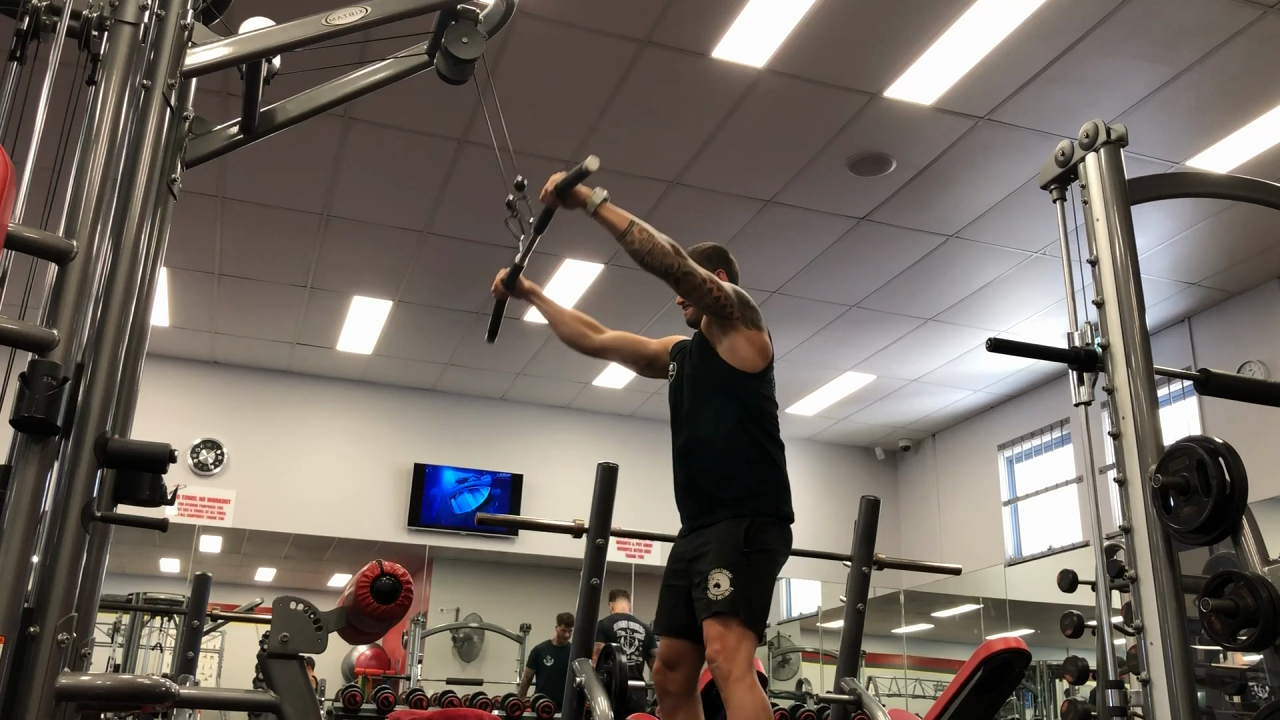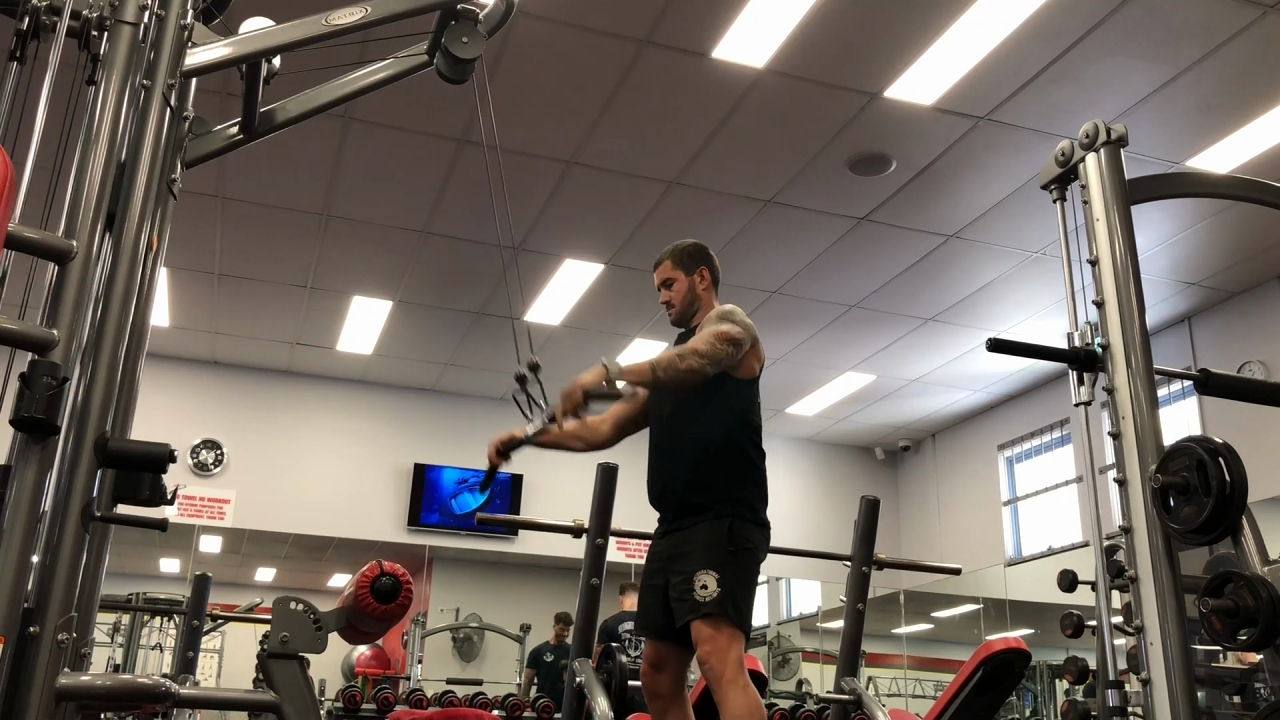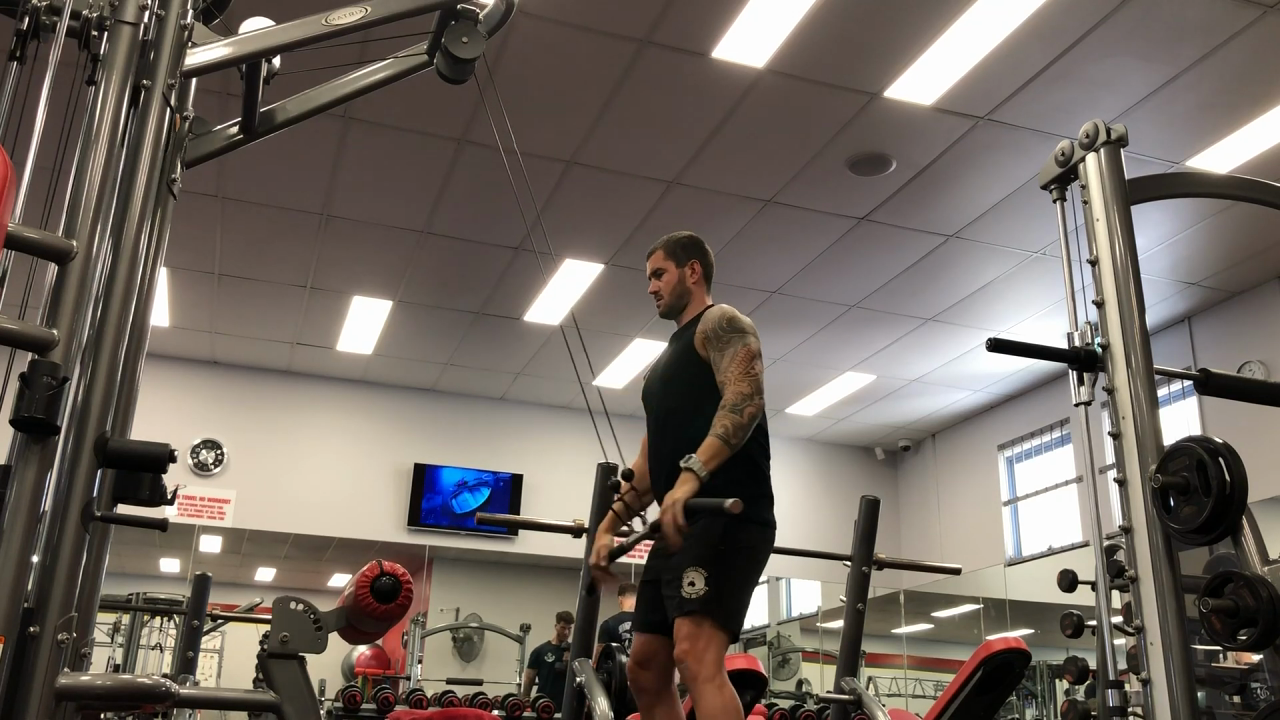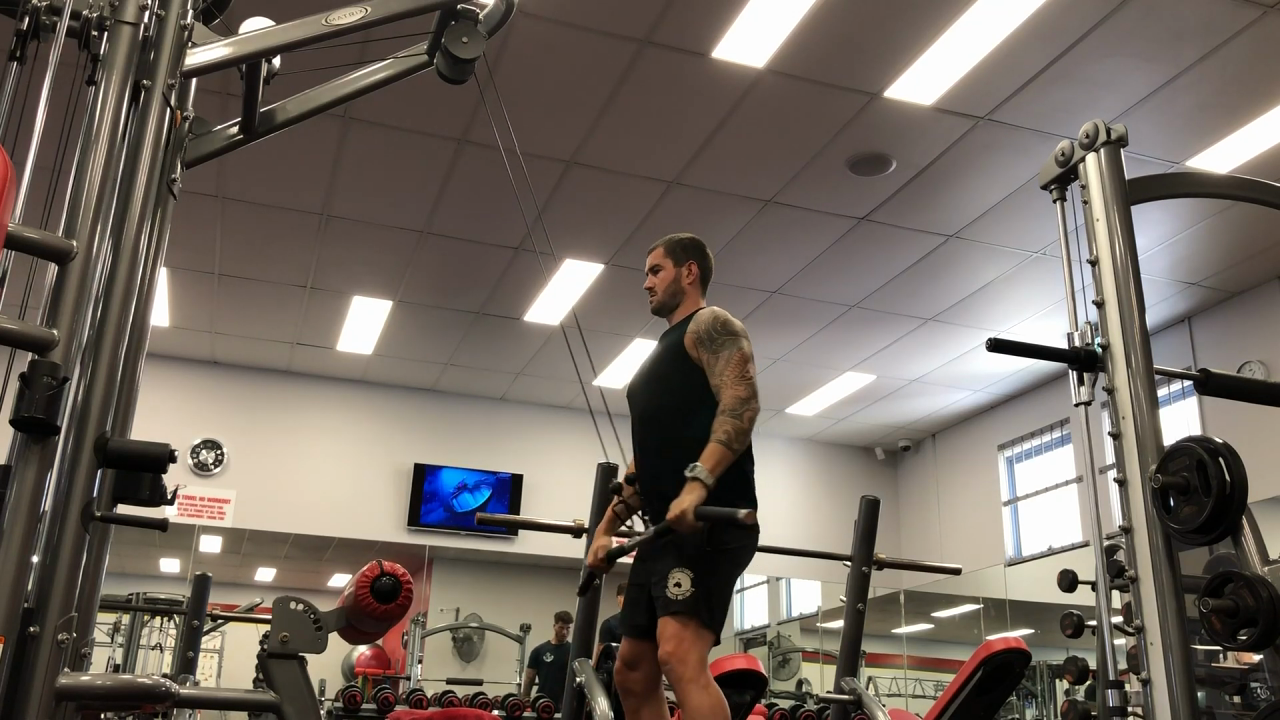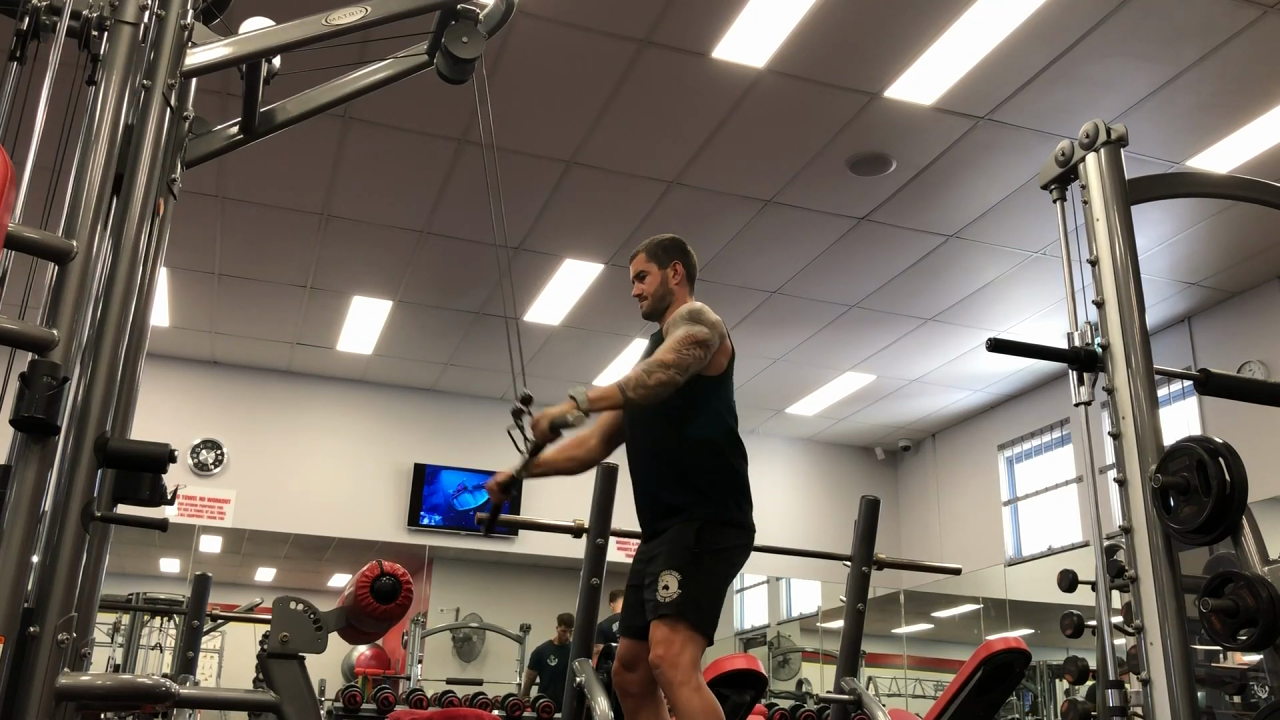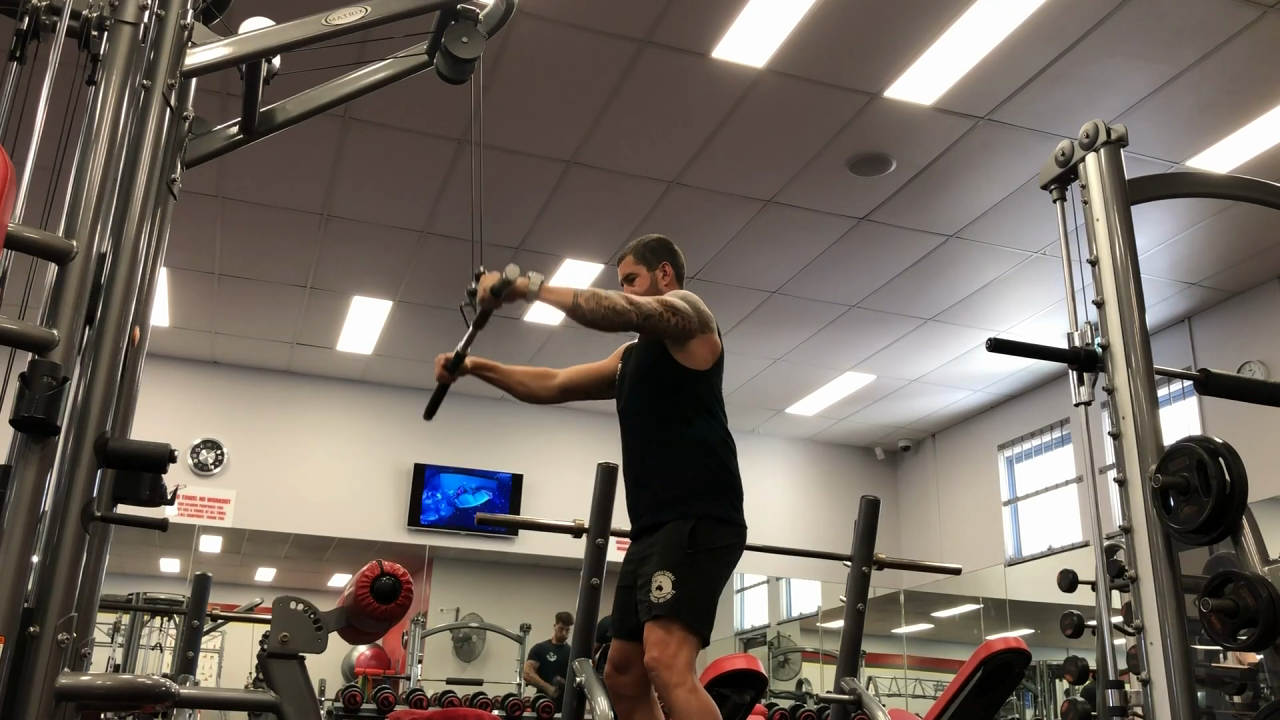
dt=0.5s
person 1, frame 1
left shoulder: (739, 320)
right shoulder: (680, 353)
left elbow: (668, 260)
right elbow: (599, 340)
left wrist: (590, 200)
right wrist: (532, 295)
left hip: (747, 522)
right hip: (698, 529)
left knee: (727, 657)
right knee: (672, 673)
person 1, frame 2
left shoulder: (729, 325)
right shoulder: (659, 374)
left elbow: (696, 360)
right elbow: (600, 432)
left wrist: (607, 371)
right wrist: (529, 435)
left hip: (724, 524)
right hip: (674, 529)
left knee: (719, 658)
right knee: (659, 676)
person 1, frame 3
left shoulder: (721, 324)
right shoulder: (667, 359)
left elbow: (745, 399)
right elbow: (650, 457)
left wrist: (690, 477)
right wrist: (610, 524)
left hip: (725, 519)
right hip: (677, 527)
left knee: (696, 658)
right knee: (646, 667)
person 1, frame 4
left shoulder: (711, 325)
right shoulder: (661, 356)
left elbow: (742, 401)
left wrist: (698, 482)
right wrist: (607, 526)
left hip: (710, 522)
right hip: (665, 531)
left knee: (679, 656)
right knee: (633, 672)
person 1, frame 5
left shoulder: (698, 321)
right shoulder: (654, 352)
left elbow: (664, 374)
right elbow: (595, 443)
left wrist: (572, 404)
right wrist: (521, 470)
left hip: (708, 521)
right hip: (664, 530)
left knee: (673, 662)
right knee: (632, 672)
person 1, frame 6
left shoulder: (686, 312)
right shoulder: (632, 358)
left elbow: (619, 312)
right elbow: (555, 385)
left wrist: (527, 285)
right wrist: (474, 367)
left hip: (698, 521)
right hip: (654, 529)
left knee: (666, 662)
right knee: (624, 675)
